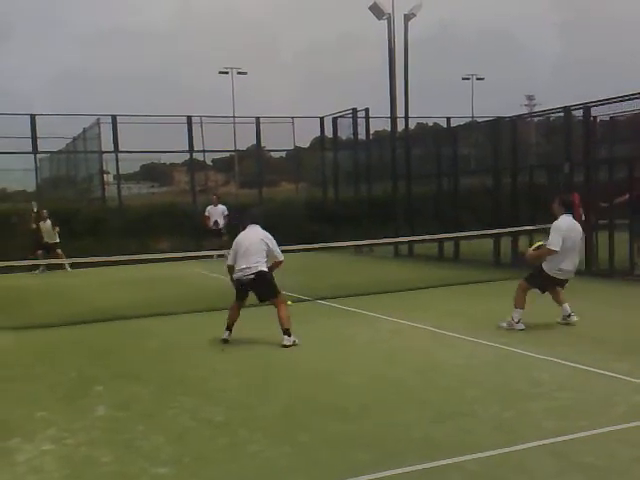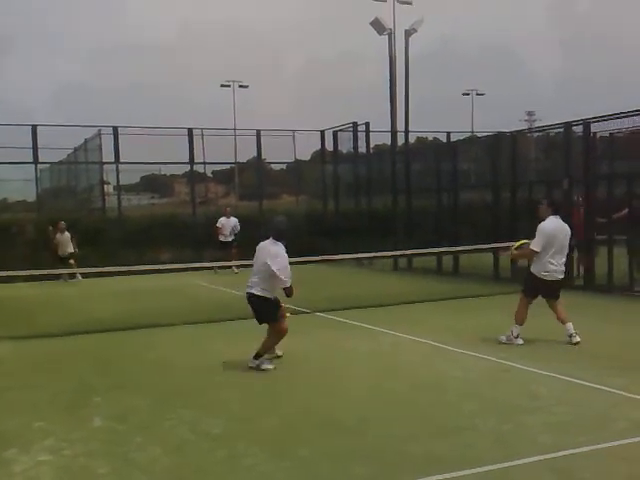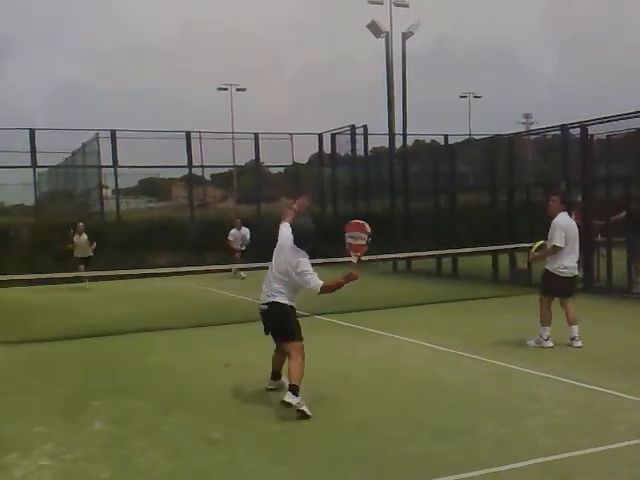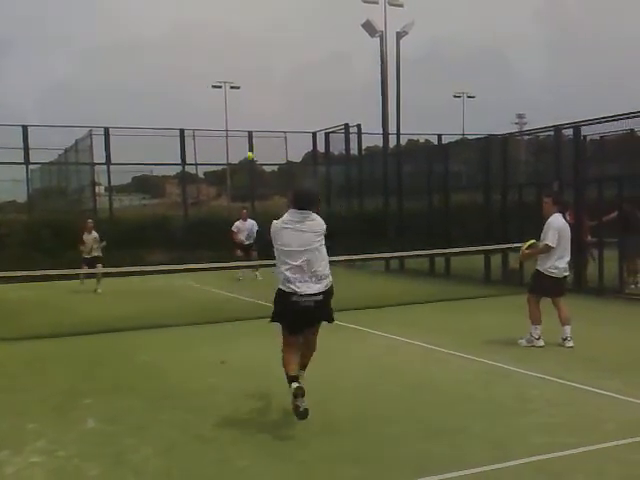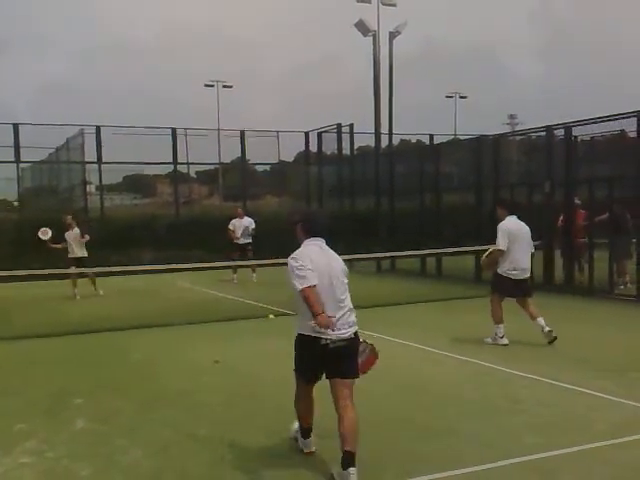
dt=0.5s
person 1, frame 1
left shoulder: (238, 238)
right shoulder: (265, 236)
left elbow: (230, 264)
right elbow: (279, 260)
left wrist: (234, 279)
right wrist: (268, 271)
left hip: (240, 276)
right hip: (258, 274)
left knee: (238, 303)
right knee: (280, 303)
left ankle: (227, 333)
right ankle: (287, 337)
person 1, frame 2
left shoulder: (262, 245)
right shoulder: (280, 255)
right elbow: (286, 287)
right wrist: (290, 292)
left hip: (255, 292)
right hip: (260, 296)
left knee: (281, 315)
right knee: (281, 329)
left ankle: (269, 350)
right ankle: (257, 359)
person 1, frame 3
left shoulder: (285, 240)
right shoulder: (301, 263)
left elbow: (286, 220)
right elbow: (321, 288)
left wrist: (296, 208)
right wrist: (346, 280)
left hip: (267, 305)
right hip: (282, 309)
left knee: (283, 345)
right knee: (297, 354)
left ankle: (275, 380)
right ankle: (293, 396)
person 1, frame 4
left shoulder: (277, 227)
right shoulder: (316, 224)
left hip: (290, 296)
right hip: (319, 293)
left knee: (291, 347)
right knee: (310, 337)
left ankle: (295, 383)
right ankle: (299, 374)
person 1, frame 5
left shoulder: (299, 257)
right shoulder: (335, 258)
left elbow: (310, 291)
left wrist: (319, 316)
left hip: (315, 337)
right hip: (347, 334)
left knee: (304, 388)
right knee: (345, 401)
left ankle: (305, 437)
person 2, frame 1
left shoulder: (559, 224)
right shoulder: (577, 226)
left elbow: (551, 250)
left wrist: (534, 254)
left hip: (552, 269)
right hip: (567, 269)
left knee: (522, 287)
right knee: (552, 288)
left ankle: (516, 322)
right ankle: (569, 315)
person 2, frame 2
left shoulder: (544, 226)
right shoulder: (566, 228)
left elbow: (535, 250)
left wrist: (517, 254)
left hip: (540, 273)
right hip: (557, 273)
left knee: (524, 301)
right knee: (554, 303)
left ankle: (514, 335)
right ankle: (573, 334)
person 2, frame 3
left shoulder: (558, 221)
right shoulder: (571, 222)
left elbow: (556, 247)
left wrist: (538, 255)
right wrist: (544, 252)
left hip: (556, 270)
right hip: (570, 270)
left knee: (545, 301)
right knee: (566, 302)
left ankle: (545, 338)
right ankle: (575, 337)
person 2, frame 4
left shoulder: (552, 222)
right shoulder: (563, 223)
left elbow: (547, 247)
left wrist: (529, 253)
right wrist: (535, 250)
left hip: (546, 270)
right hip: (561, 270)
left knee: (532, 300)
right knee: (559, 302)
left ankle: (535, 337)
right ankle: (567, 337)
person 2, frame 5
left shoulder: (503, 225)
right shoulder: (525, 227)
left elbow: (500, 250)
right elbow: (530, 250)
left wrist: (489, 261)
left hip: (506, 272)
right hip: (524, 272)
left knee: (495, 300)
right knee: (525, 303)
left ankle: (499, 336)
right ankle: (546, 329)
